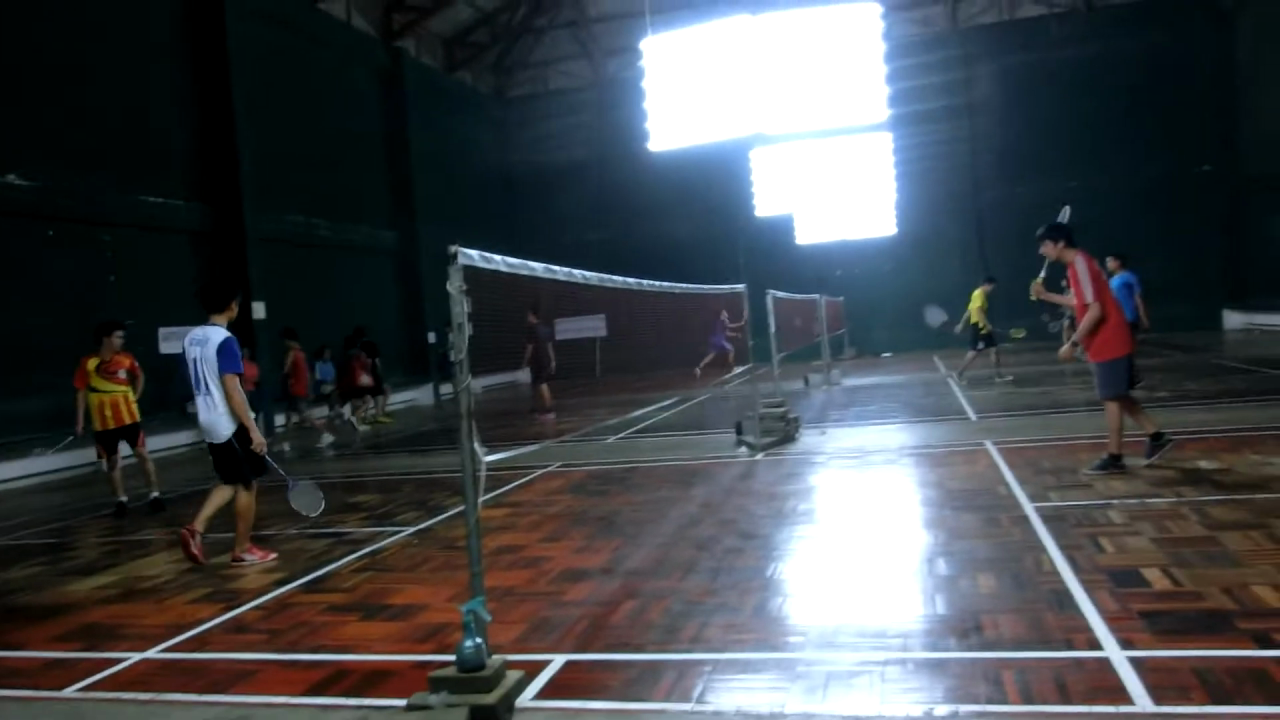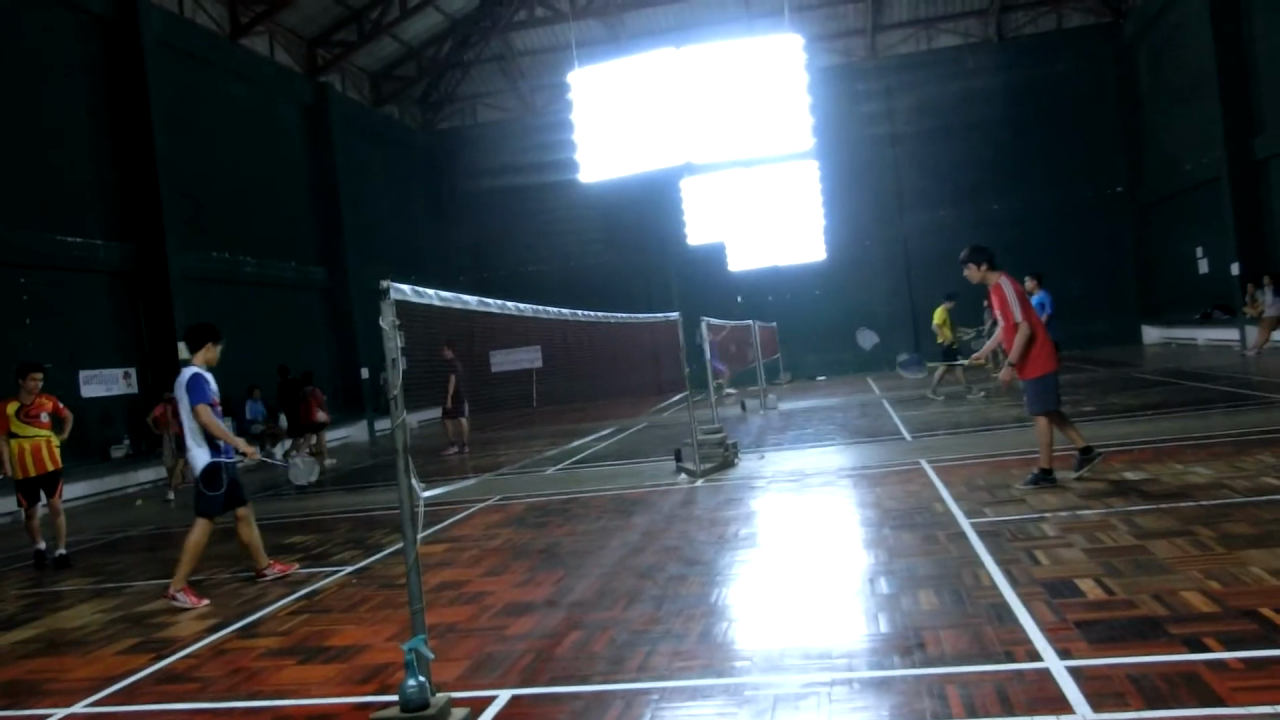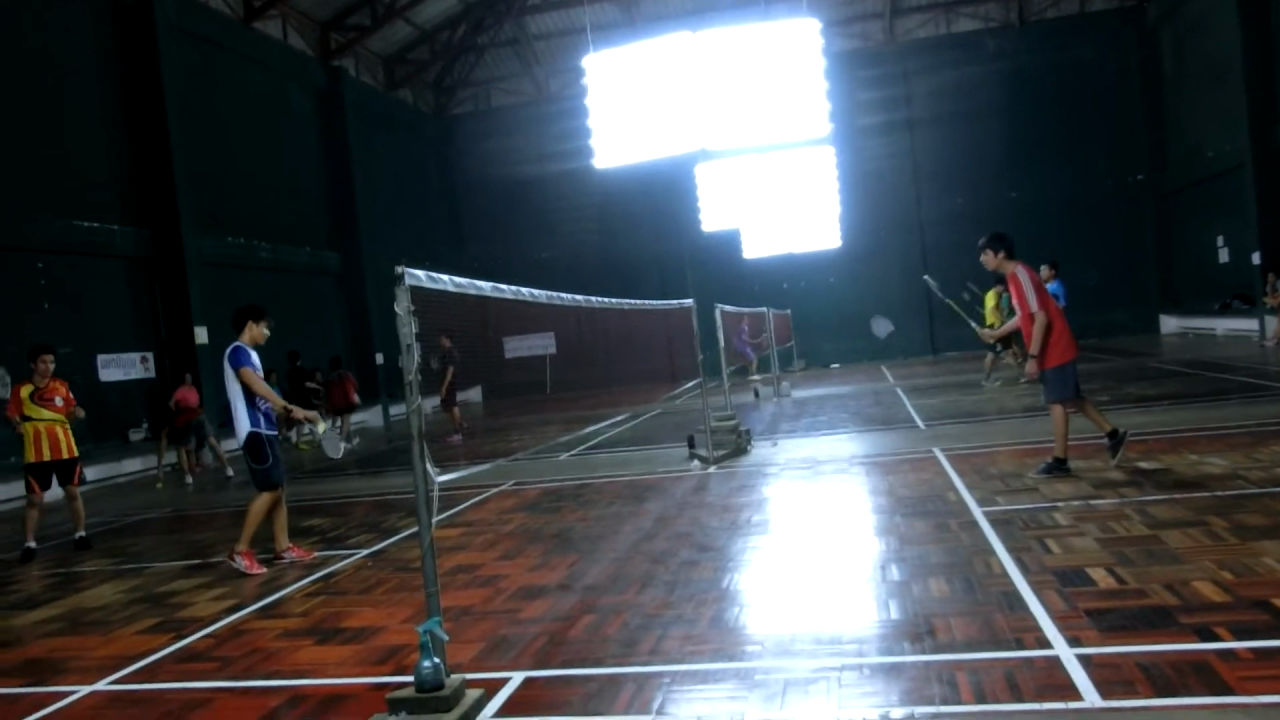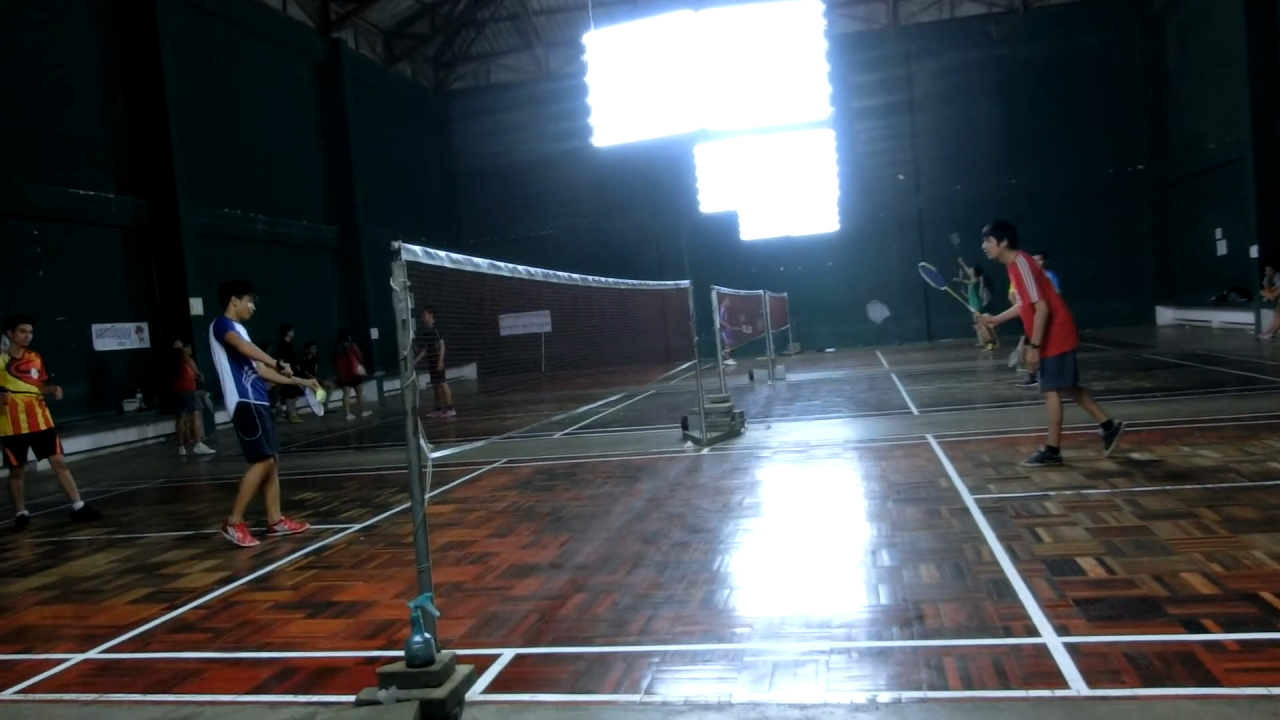
dt=0.5s
person 1, frame 1
left shoulder: (192, 338)
right shoulder: (225, 341)
right elbow: (232, 390)
right wrist: (253, 430)
left hip: (210, 424)
right hip: (232, 424)
left knee: (230, 483)
right knee: (247, 484)
left ankle: (195, 529)
right ankle: (243, 548)
person 1, frame 2
left shoulder: (189, 377)
right shoulder: (197, 378)
right elbow: (205, 418)
left wrist: (232, 442)
right wrist: (239, 444)
left hip: (218, 458)
right hip: (211, 460)
left knee: (244, 513)
right knee: (204, 521)
left ankle: (264, 566)
right ankle: (177, 587)
person 1, frame 3
left shoulder: (250, 355)
right shoulder: (238, 351)
right elbow: (254, 384)
left wrist: (299, 413)
right wrist: (288, 407)
left hip: (266, 430)
right hip: (254, 431)
left knee: (278, 489)
right knee: (269, 490)
left ankle: (283, 548)
right ankle: (240, 550)
person 1, frame 4
left shoulder: (239, 329)
right shoulder: (221, 324)
left elbow: (258, 369)
right elbow: (240, 345)
left wrist: (298, 381)
right wrist: (278, 363)
left hip: (258, 402)
right hip: (245, 403)
left knee: (271, 460)
right knee: (263, 461)
left ankle: (275, 520)
right ankle: (234, 522)
person 2, frame 1
left shoulder: (1081, 265)
right shoulder: (1077, 265)
left elbow: (1095, 311)
left wrist: (1072, 343)
right wrist: (1047, 296)
left hip: (1108, 343)
right hip: (1109, 342)
left knee: (1111, 398)
right knee: (1119, 396)
left ankle: (1114, 458)
right ankle: (1156, 437)
person 2, frame 2
left shoulder: (1005, 287)
right shoulder: (996, 288)
left elbow: (1024, 329)
left wrist: (1009, 365)
right wrist: (984, 352)
left hip: (1035, 361)
right hip: (1034, 361)
left knee: (1040, 414)
right knee: (1048, 411)
left ankle: (1045, 472)
right ankle: (1085, 451)
person 2, frame 3
left shoulder: (1021, 276)
right shoulder: (1014, 276)
left elbow: (1041, 319)
left wrist: (1032, 357)
right wrist: (996, 333)
left hip: (1053, 349)
right hip: (1056, 347)
left knee: (1056, 402)
right knee: (1071, 398)
left ankle: (1060, 462)
right ankle: (1113, 435)
person 2, frame 4
left shoulder: (1022, 265)
right shoulder: (1016, 264)
left elbow: (1042, 309)
left wrist: (1034, 347)
right wrist: (996, 319)
left hip: (1054, 337)
right hip: (1057, 336)
left knee: (1051, 390)
right knee: (1068, 388)
left ankle: (1052, 450)
right ankle: (1108, 426)
person 3, frame 1
left shoulder: (127, 359)
right shoulder: (87, 364)
left elbow: (139, 376)
right elbow: (81, 392)
left wrist: (135, 396)
right wrist: (79, 421)
left hip: (128, 416)
right hip: (103, 420)
left knee: (142, 453)
right knee: (111, 461)
left ankle: (155, 495)
right ankle: (121, 500)
person 3, frame 2
left shoulder: (49, 401)
left elbow: (68, 416)
left wrist: (63, 435)
left hip: (49, 463)
right hip: (23, 468)
left knee: (56, 506)
right knee: (30, 511)
left ankle: (61, 551)
right ankle: (39, 548)
person 3, frame 3
left shoulder: (62, 387)
right shoulder: (20, 390)
left elbow: (70, 412)
right elbow: (14, 418)
left wrist: (77, 413)
right wrist: (18, 426)
left hip: (65, 449)
right hip: (36, 453)
left knee: (73, 492)
right knee: (34, 499)
left ankle: (80, 534)
right ankle: (29, 544)
person 3, frame 4
left shoulder: (35, 358)
left wrist: (52, 389)
left hip: (40, 419)
left knee: (59, 463)
left ankle: (78, 507)
right ankle: (21, 514)
